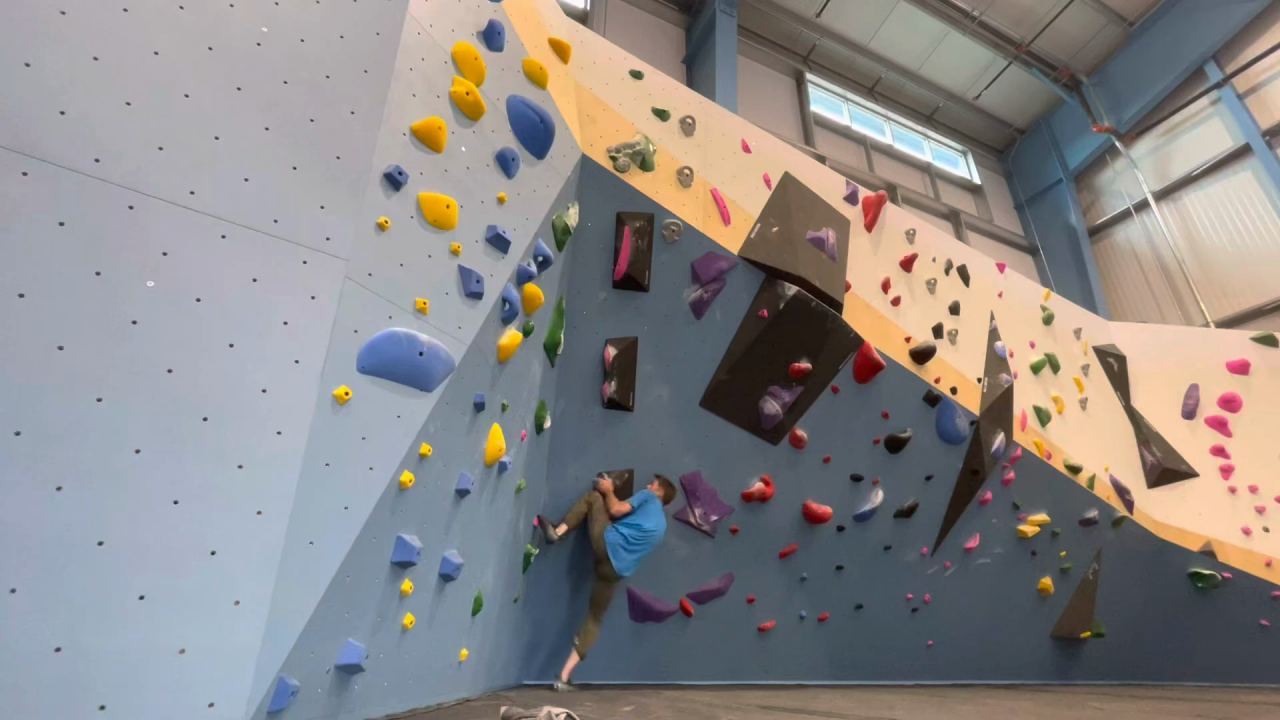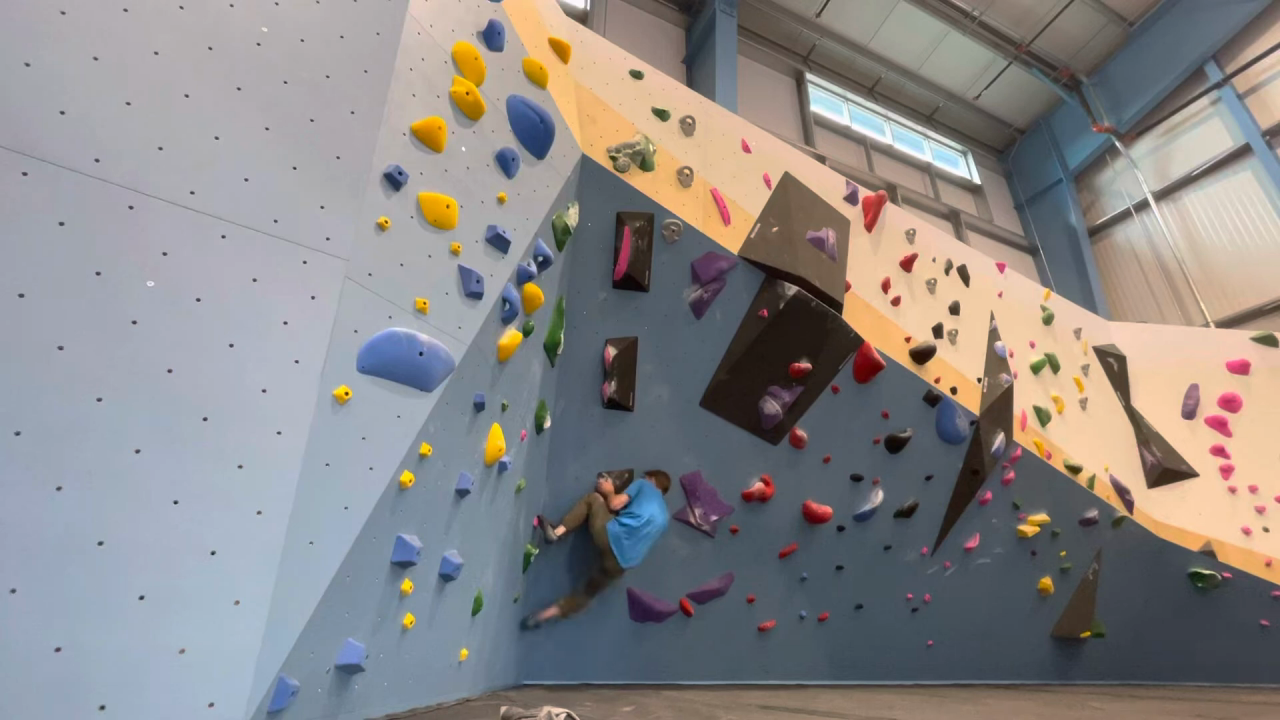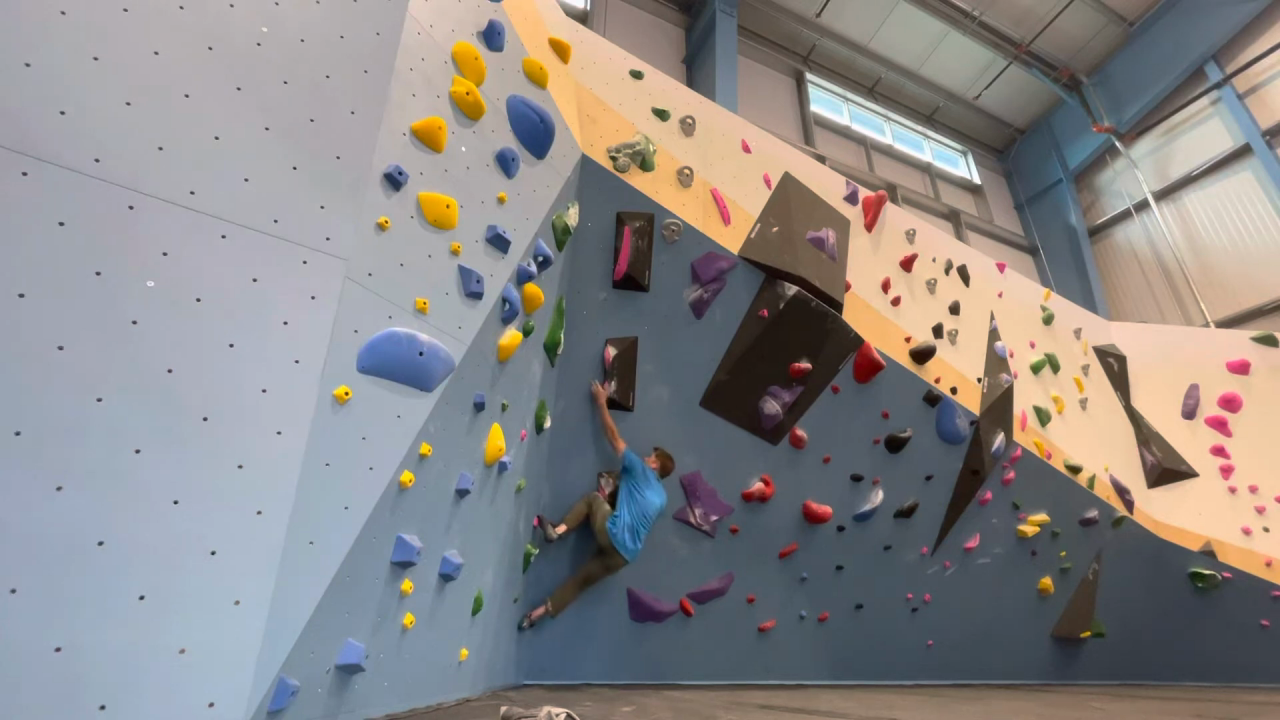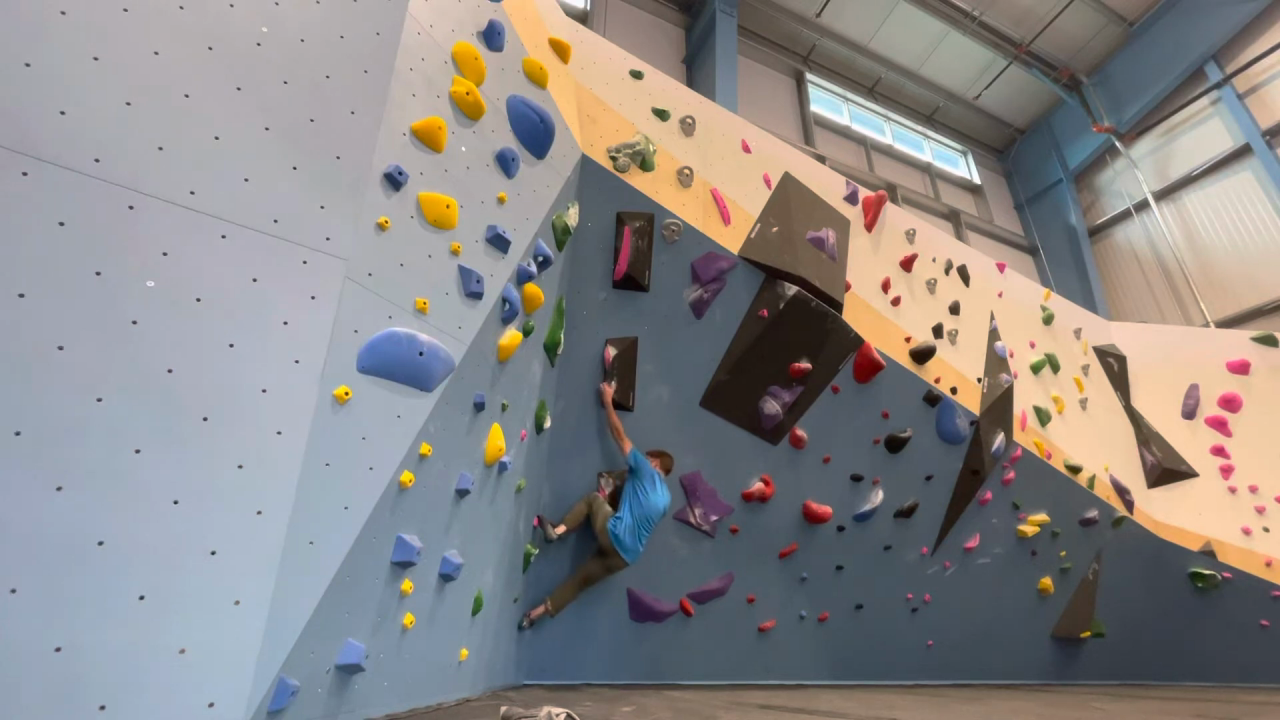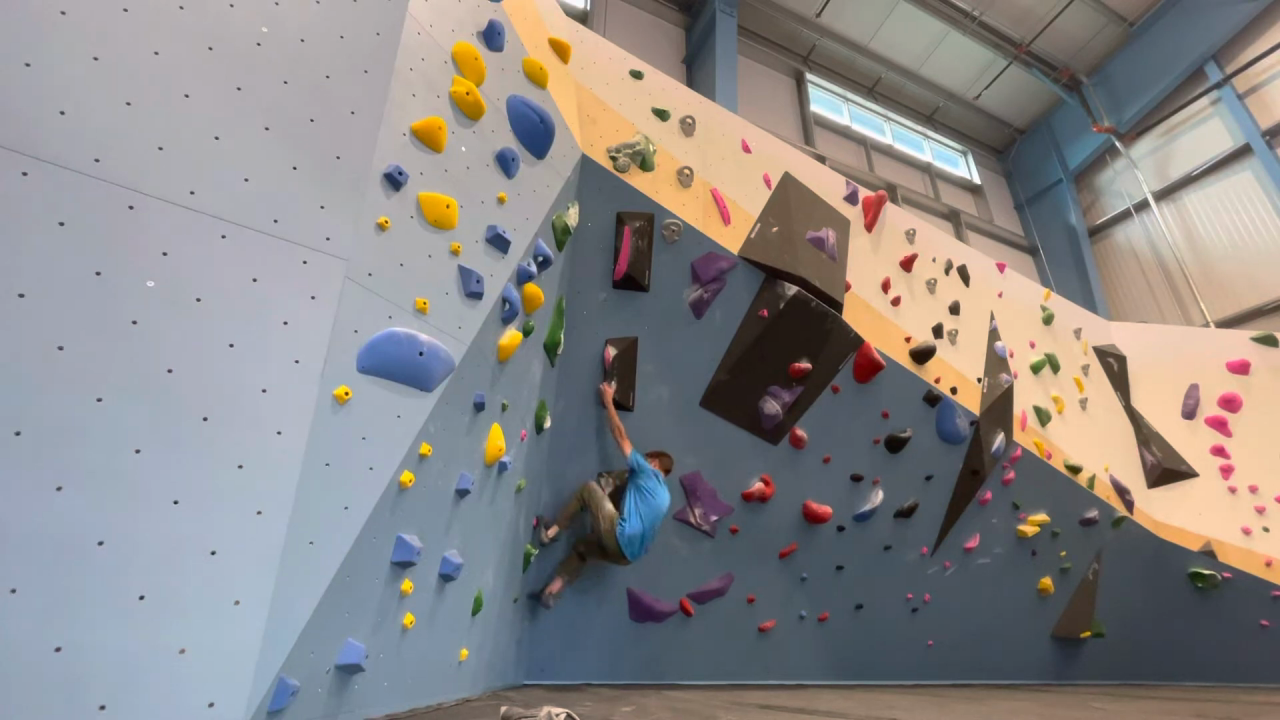
dt=0.7s
person 1, frame 1
left shoulder: (648, 496)
right shoulder: (660, 525)
left elbow: (615, 509)
left wrist: (607, 491)
left hip: (607, 542)
right hip: (616, 568)
left knee: (593, 496)
right knee: (594, 617)
left ankle: (557, 531)
right ankle: (565, 676)
person 1, frame 2
left shoulder: (644, 485)
right shoulder: (664, 517)
left elbow: (615, 504)
left wrist: (609, 492)
left hip: (611, 537)
left knee: (594, 498)
right knee: (591, 589)
left ankle: (557, 531)
person 1, frame 3
left shoulder: (640, 470)
right shoulder: (661, 497)
left elbow: (614, 437)
left wrist: (601, 402)
right wrist: (611, 499)
left hip: (612, 535)
right hip: (625, 554)
left knee: (593, 498)
right knee: (581, 579)
left ankle: (557, 530)
right ankle: (541, 612)
person 1, frame 4
left shoulder: (645, 471)
right shoulder: (665, 498)
left elbow: (620, 436)
left wrist: (607, 401)
left hip: (613, 536)
right hip: (627, 556)
left knee: (593, 498)
right knee: (580, 579)
left ankle: (557, 530)
right ankle: (539, 611)
person 1, frame 5
left shoulder: (646, 472)
right shoulder: (664, 495)
left elbow: (621, 436)
left wrist: (608, 402)
left hip: (618, 537)
right hip: (627, 554)
left knee: (589, 488)
right knee: (582, 547)
left ankle: (551, 531)
right ankle: (552, 589)
